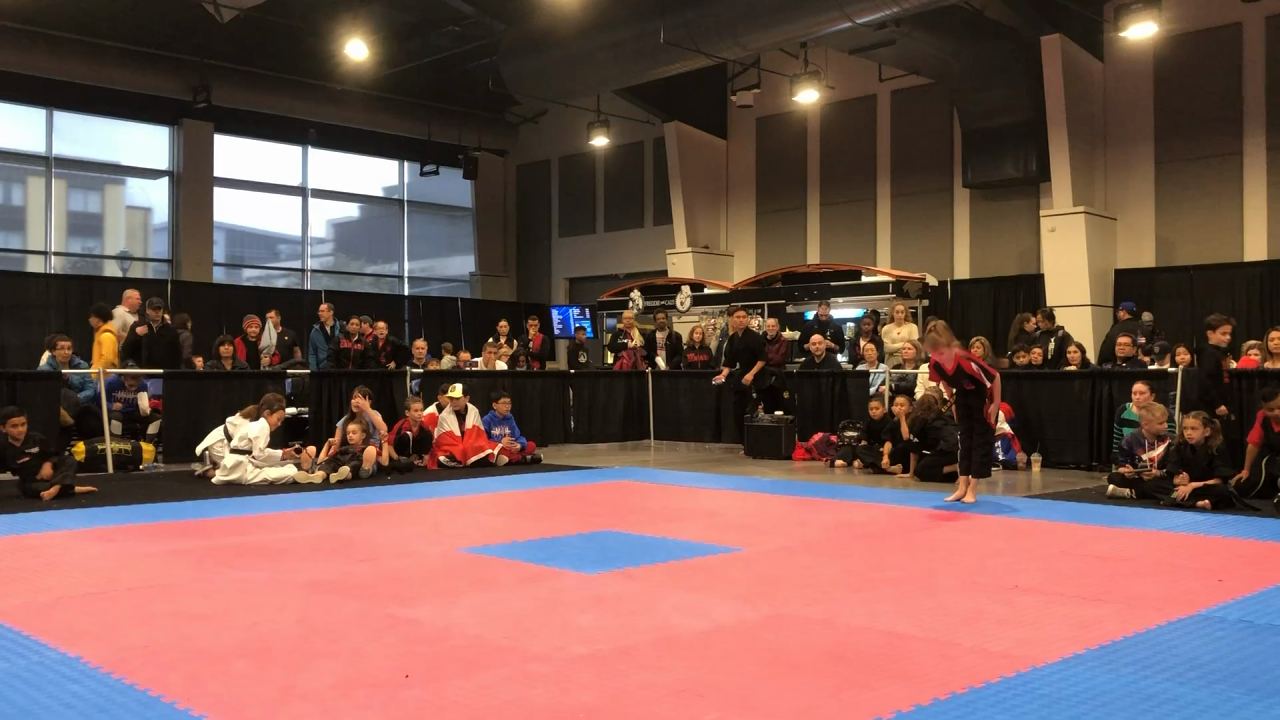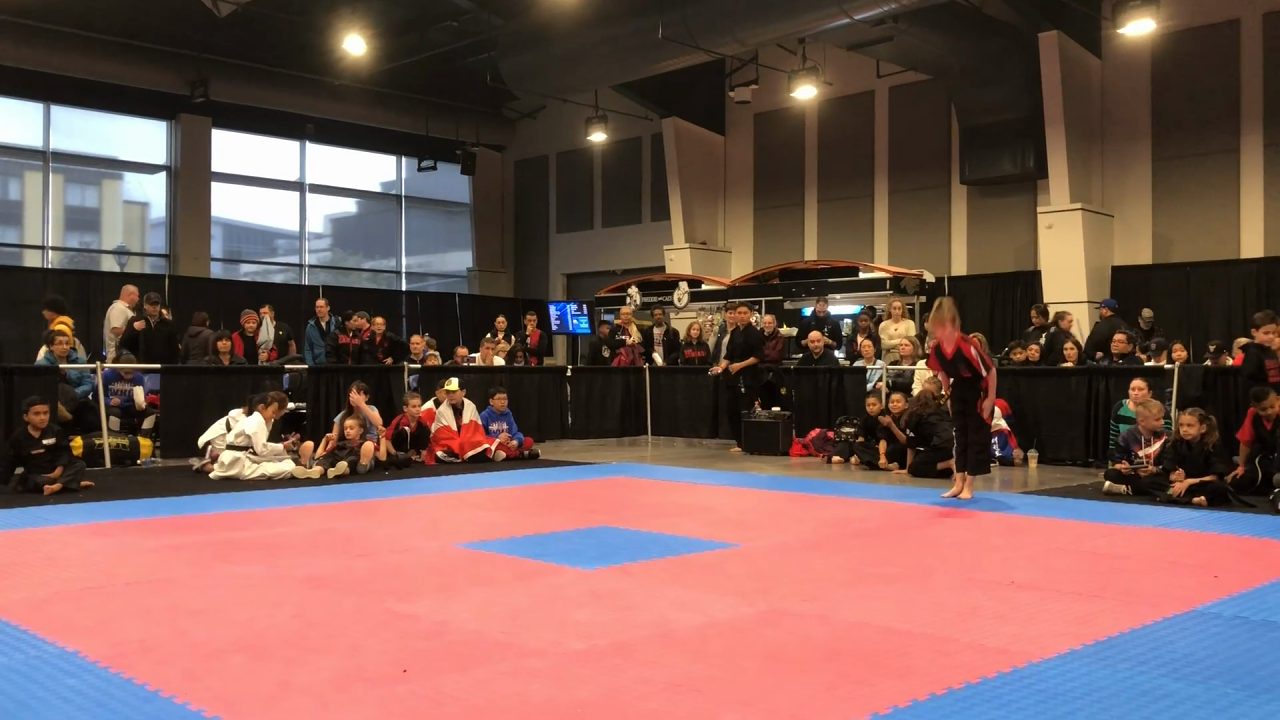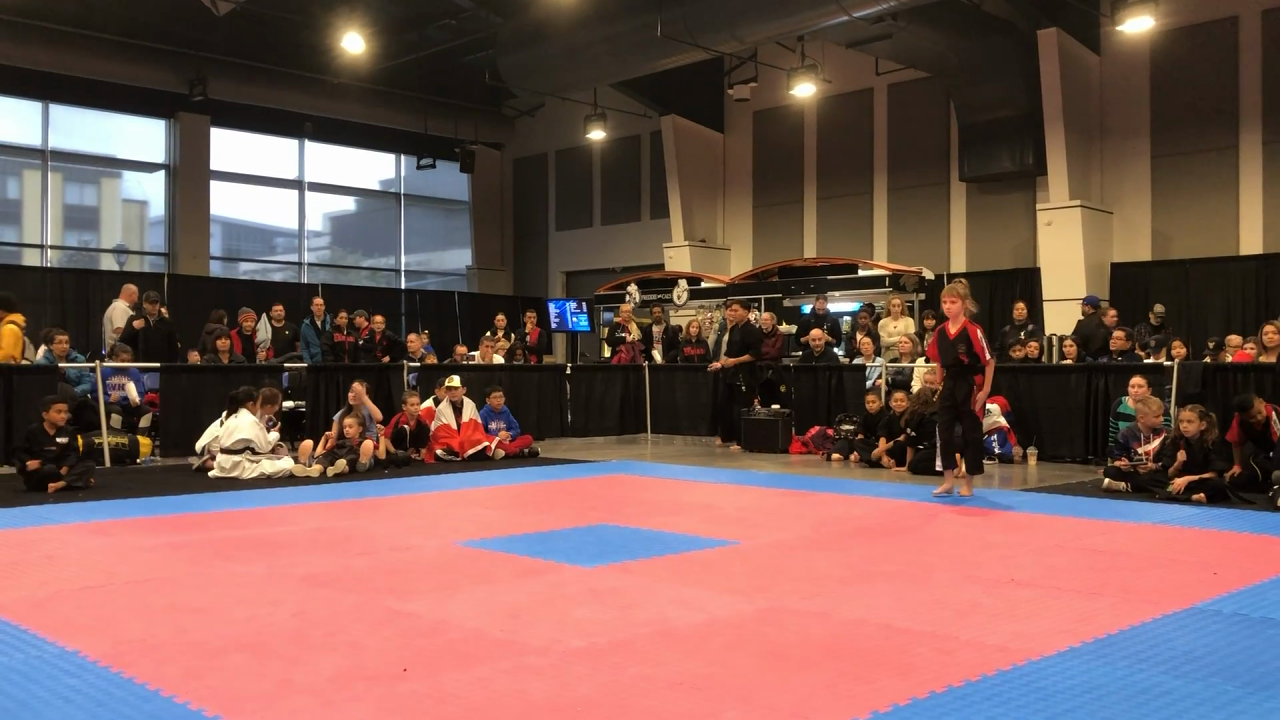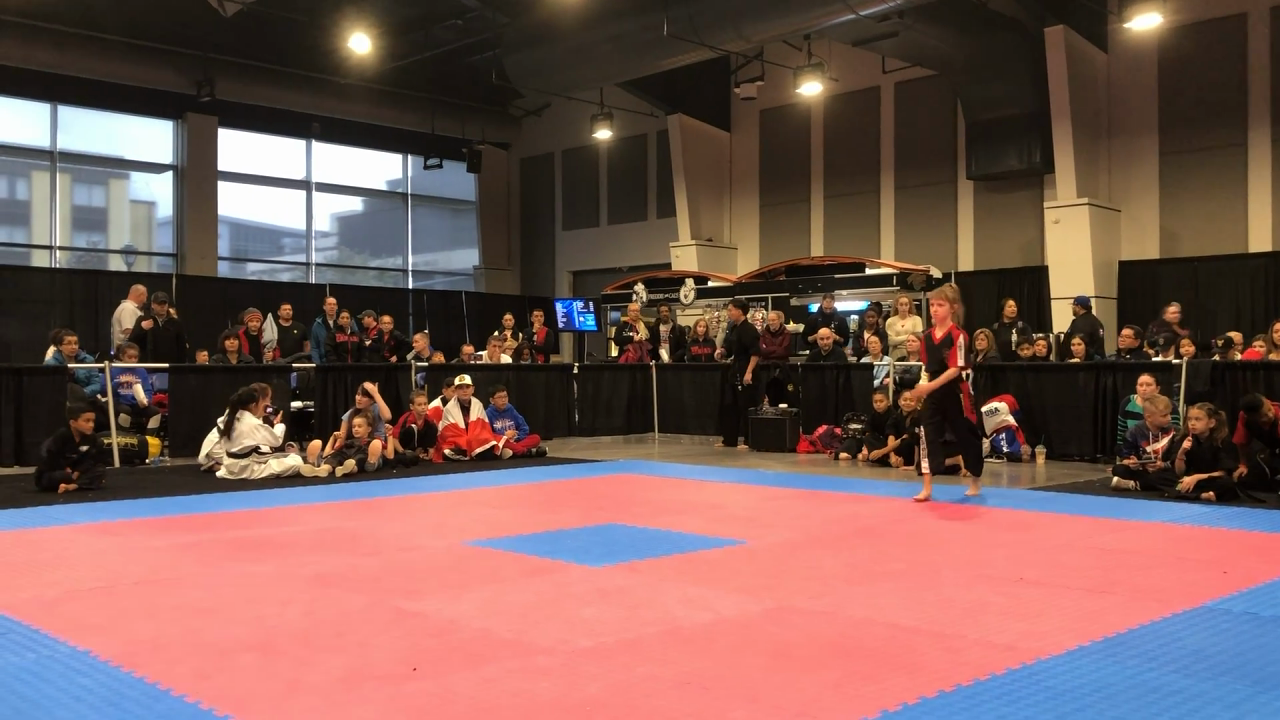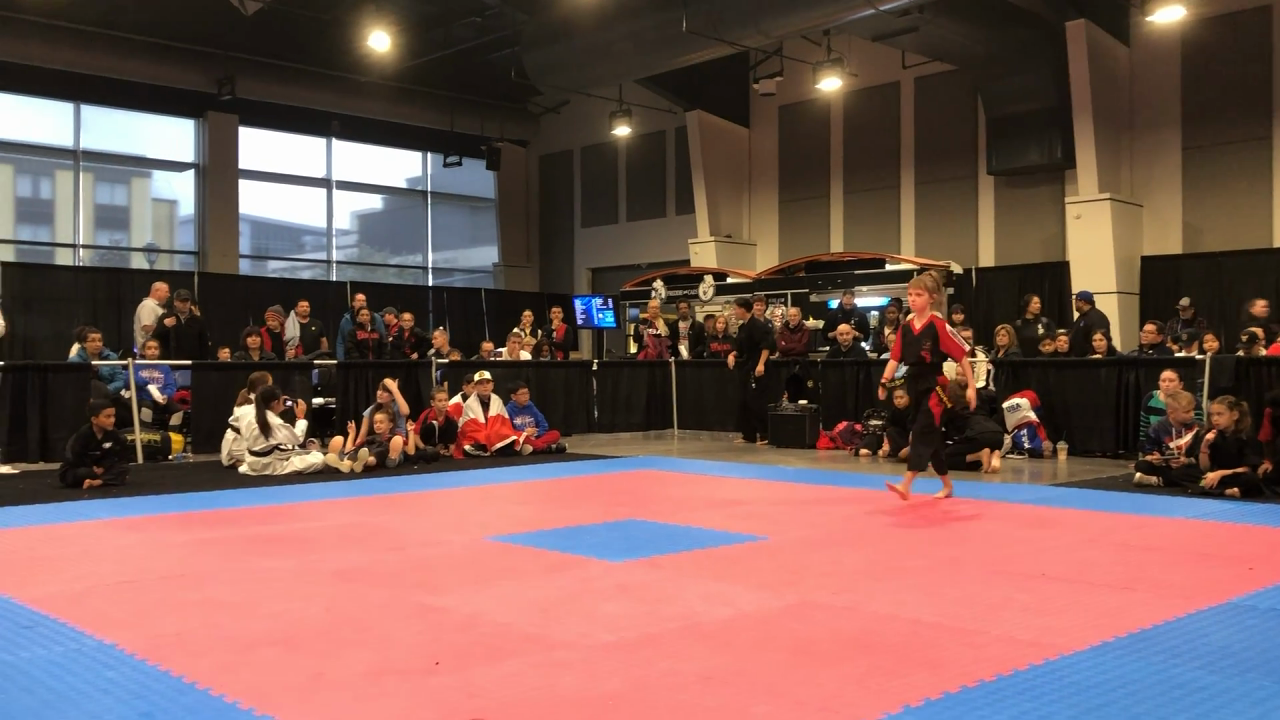
dt=0.4s
person 1, frame 1
left shoulder: (967, 361)
right shoulder: (935, 364)
left elbow: (994, 377)
left wrist: (996, 404)
right wrist: (952, 401)
left hip: (982, 400)
right hip: (962, 399)
left knee: (981, 441)
right knee: (964, 440)
left ankle: (972, 490)
right ankle: (962, 487)
person 1, frame 2
left shoulder: (968, 346)
right shoulder: (936, 348)
left elbow: (990, 371)
left wrist: (990, 399)
right wrist: (948, 395)
left hip: (978, 395)
right hip: (958, 394)
left knee: (976, 437)
right knee: (960, 436)
left ankle: (968, 485)
right ankle: (959, 483)
person 1, frame 3
left shoulder: (973, 331)
right shoulder: (940, 332)
left elbow: (989, 362)
left wrist: (985, 391)
right wrist: (940, 386)
left hip: (970, 386)
right hip: (949, 385)
left knee: (971, 435)
right knee: (944, 431)
left ankle: (968, 483)
right ankle: (948, 481)
person 1, frame 4
left shoulder: (957, 336)
right shoulder: (928, 336)
left elbow: (956, 369)
left wrist: (931, 386)
right wrist: (928, 388)
left hip: (955, 392)
right hip: (934, 393)
left knee: (966, 437)
right knee: (928, 435)
left ankle: (975, 482)
right ankle: (927, 488)
person 1, frame 5
left shoulder: (939, 326)
right shoulder: (906, 328)
left elbow: (962, 356)
right elbow: (895, 358)
left wrist: (971, 387)
right wrist: (885, 381)
left hip: (933, 385)
right hip: (914, 385)
left knee: (921, 433)
right knee: (930, 436)
left ankle: (905, 485)
right ankle: (947, 485)
